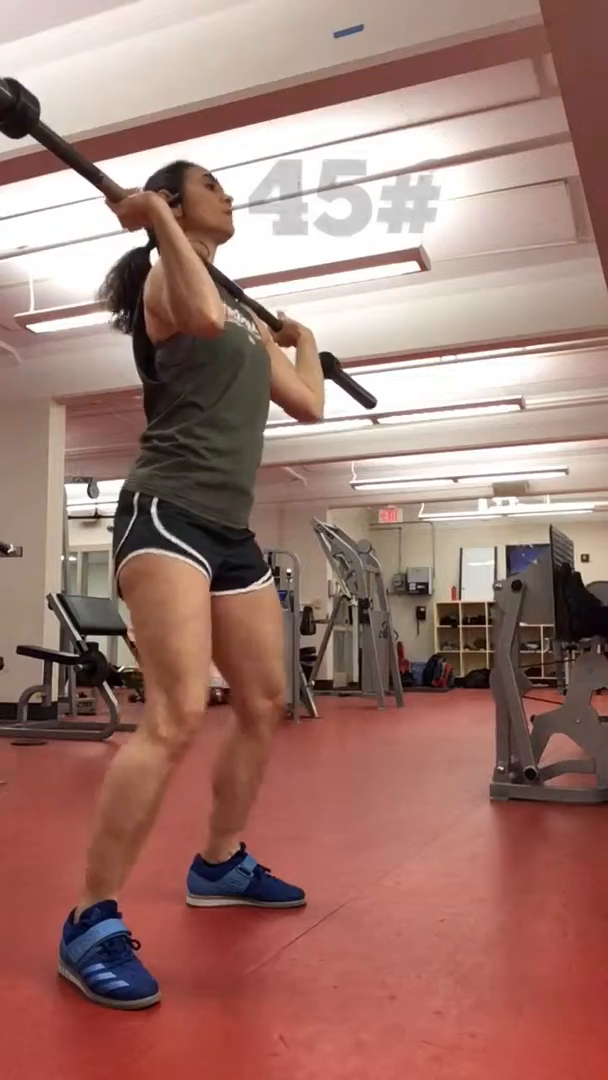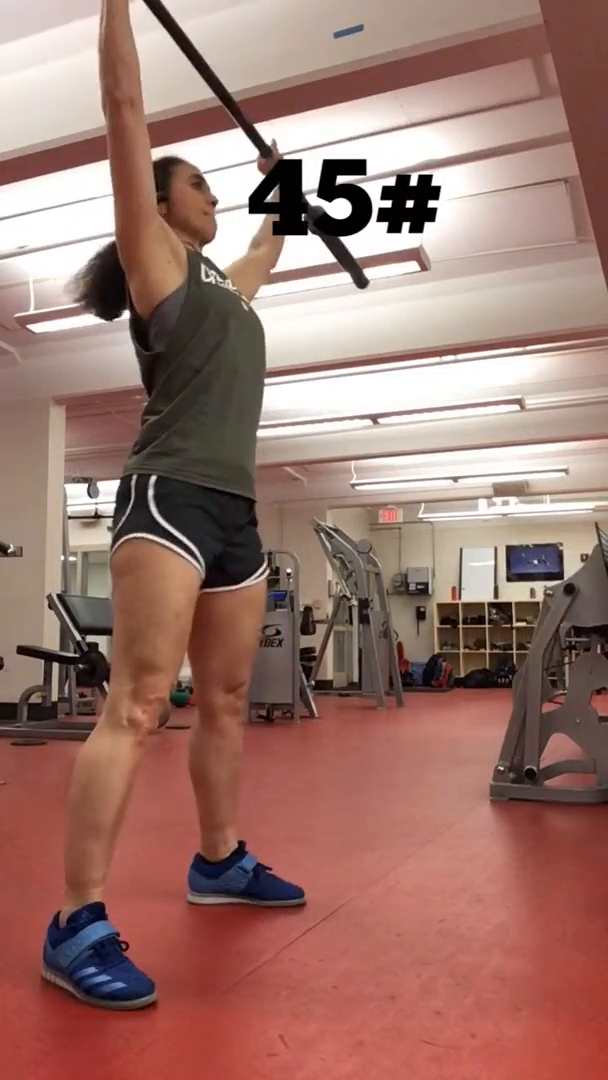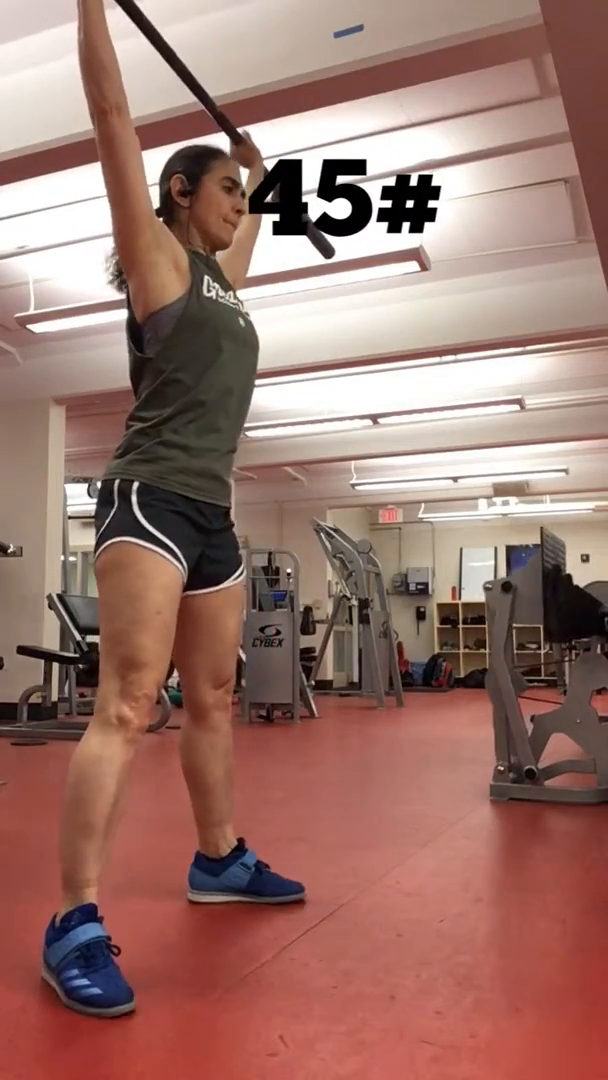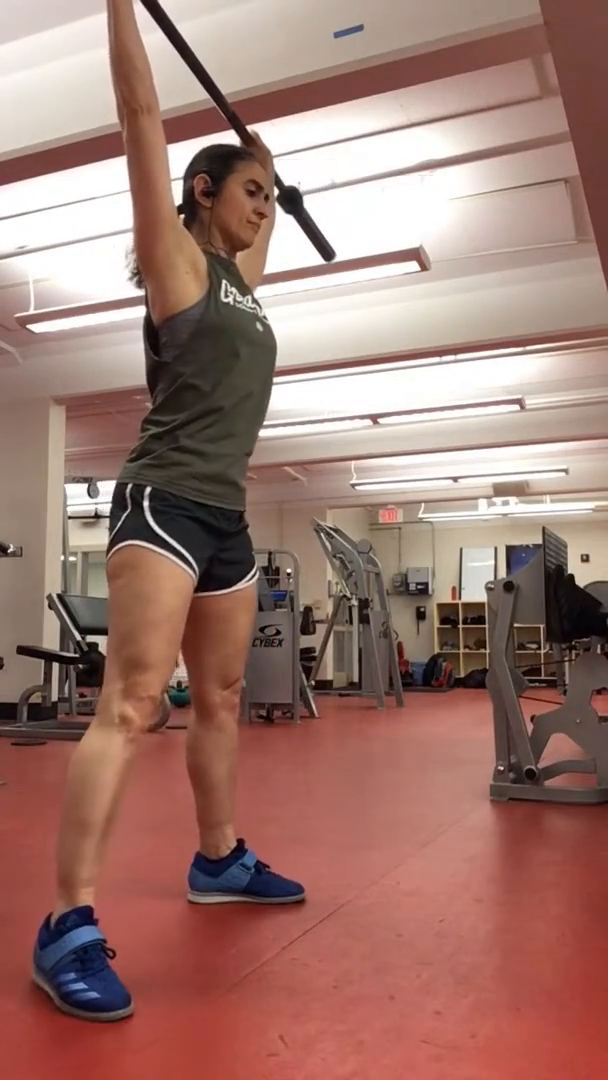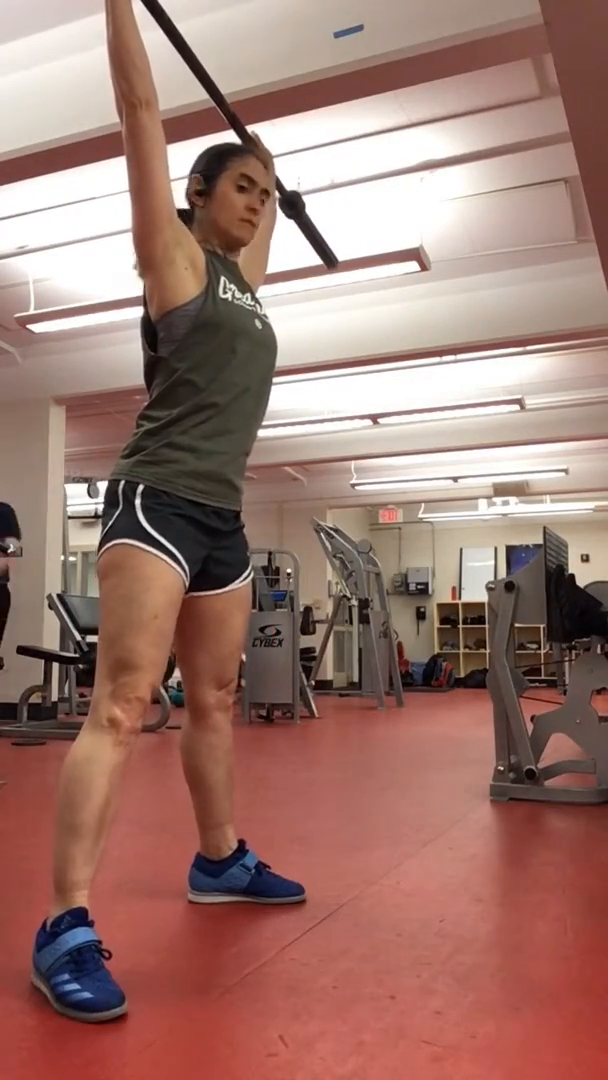
dt=1s
person 1, frame 1
left shoulder: (245, 316)
right shoulder: (164, 279)
left elbow: (307, 404)
right elbow: (201, 317)
left wrist: (301, 340)
right wrist: (161, 221)
left hip: (229, 526)
right hip: (169, 515)
left knee: (262, 705)
right knee: (172, 716)
left ankle: (220, 863)
right ankle: (91, 922)
person 1, frame 2
left shoulder: (219, 284)
right shoulder: (153, 255)
left elbow: (270, 250)
right elbow: (124, 111)
left hip: (234, 510)
right hip: (170, 499)
left knee: (225, 707)
right knee: (138, 707)
left ankle: (220, 861)
right ankle: (77, 924)
person 1, frame 3
left shoulder: (221, 277)
right shoulder: (156, 255)
left elbow: (250, 222)
right elbow: (112, 117)
left wrist: (257, 167)
left hip: (210, 513)
right hip: (150, 502)
left knee: (213, 702)
right knee: (127, 707)
left ankle: (219, 858)
right ankle: (74, 925)
person 1, frame 4
left shoulder: (241, 278)
right shoulder: (175, 258)
left elbow: (260, 208)
right elbow: (140, 117)
left wrist: (259, 157)
left hip: (225, 517)
right hip: (165, 505)
left knee: (220, 701)
right knee: (131, 705)
left ankle: (219, 858)
right ankle: (69, 926)
person 1, frame 5
left shoulder: (243, 278)
right shoulder: (177, 256)
left elbow: (265, 220)
right elbow: (140, 112)
left hip: (220, 516)
right hip: (158, 503)
left knee: (213, 703)
right knee: (121, 708)
left ankle: (220, 859)
right ankle: (66, 929)
